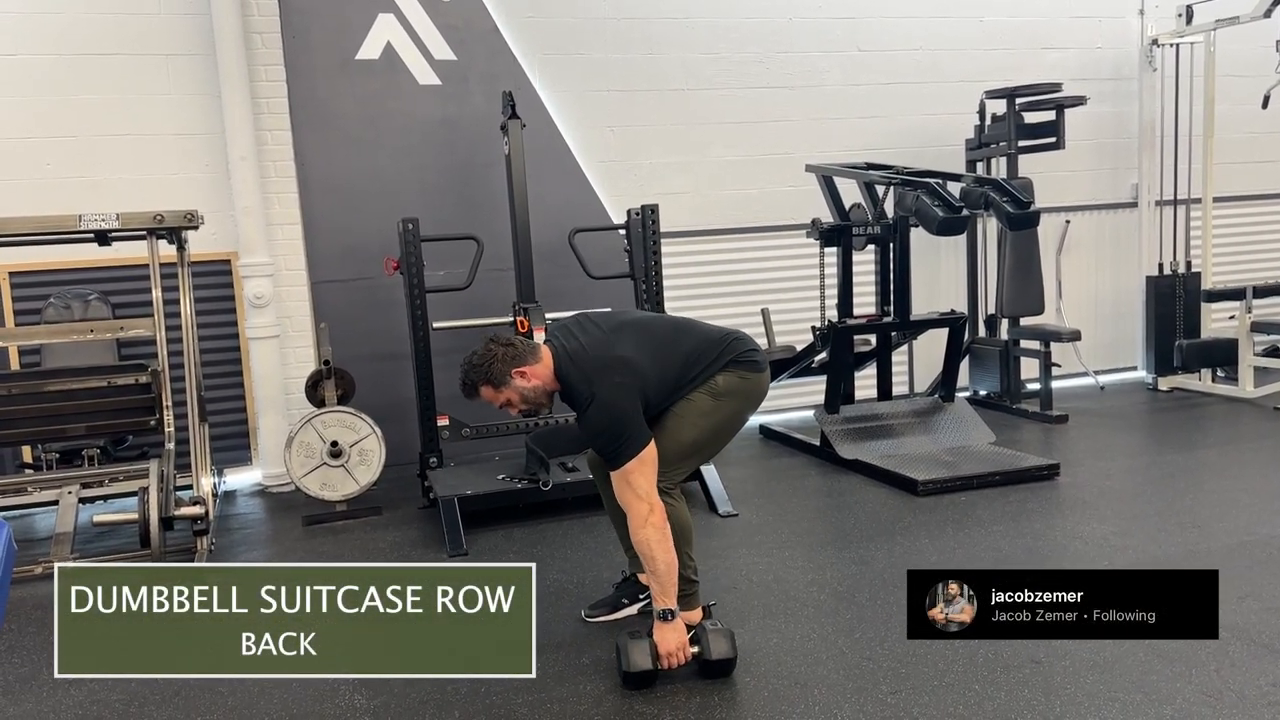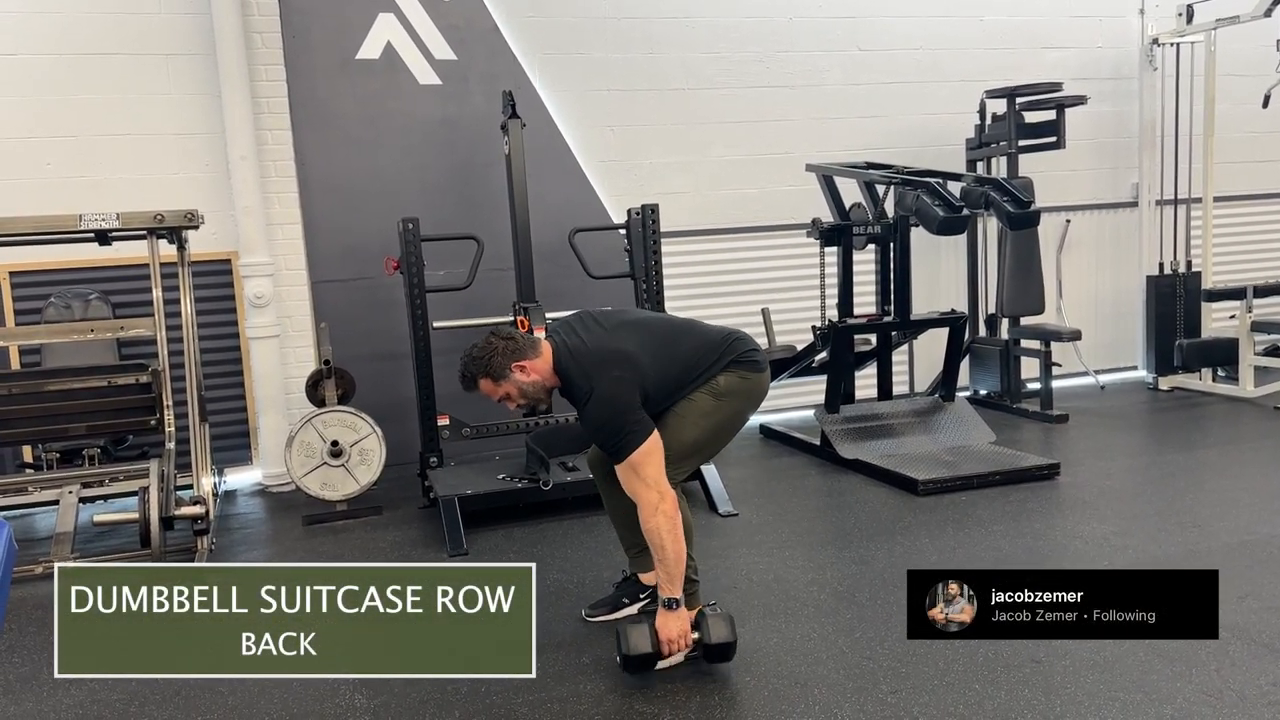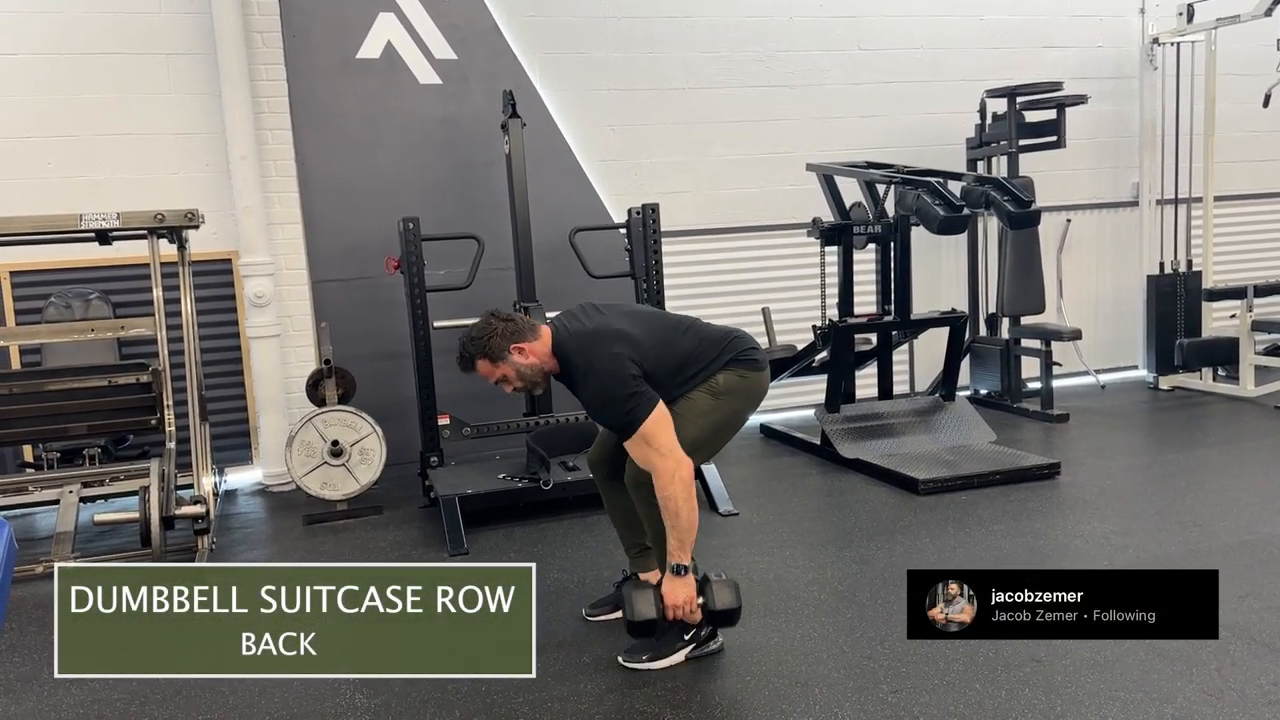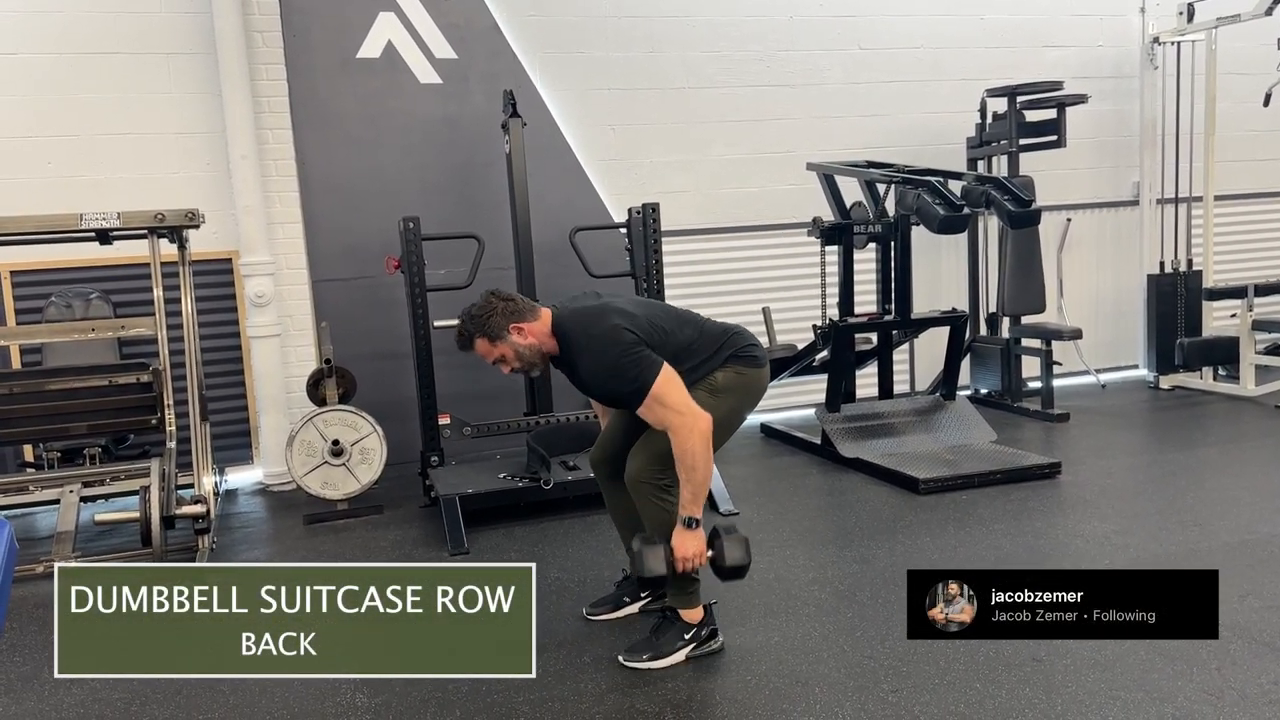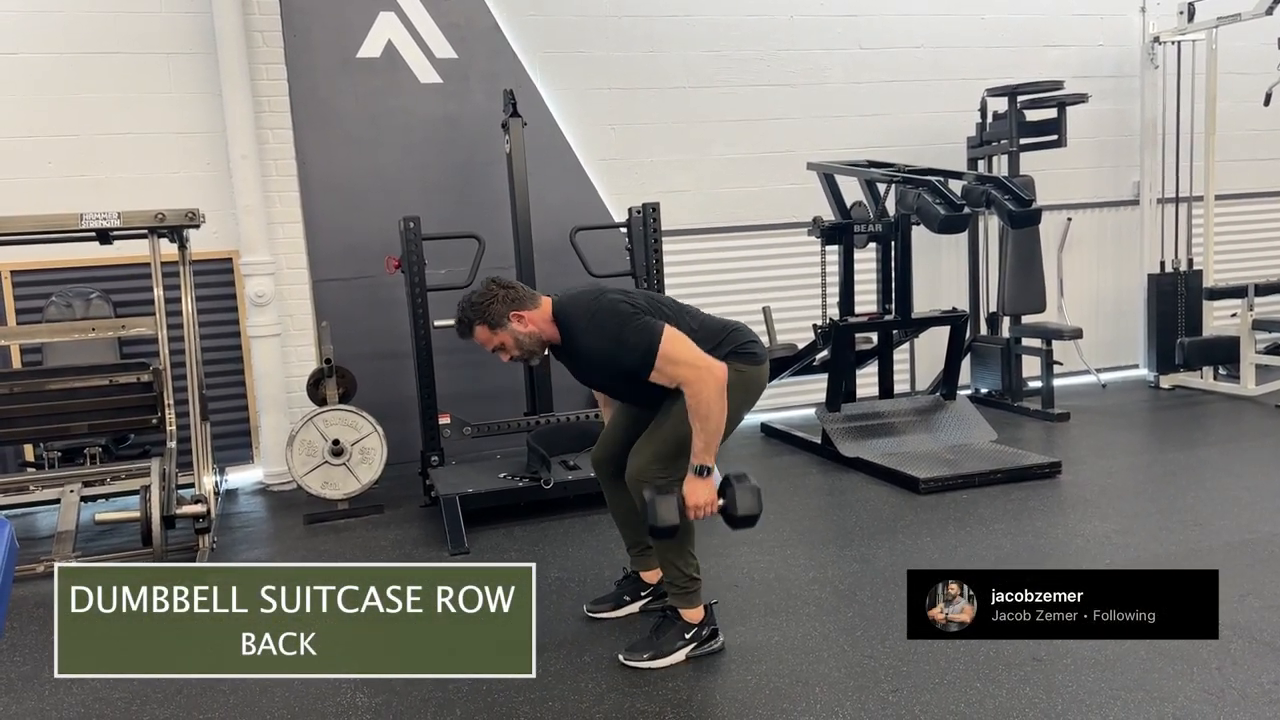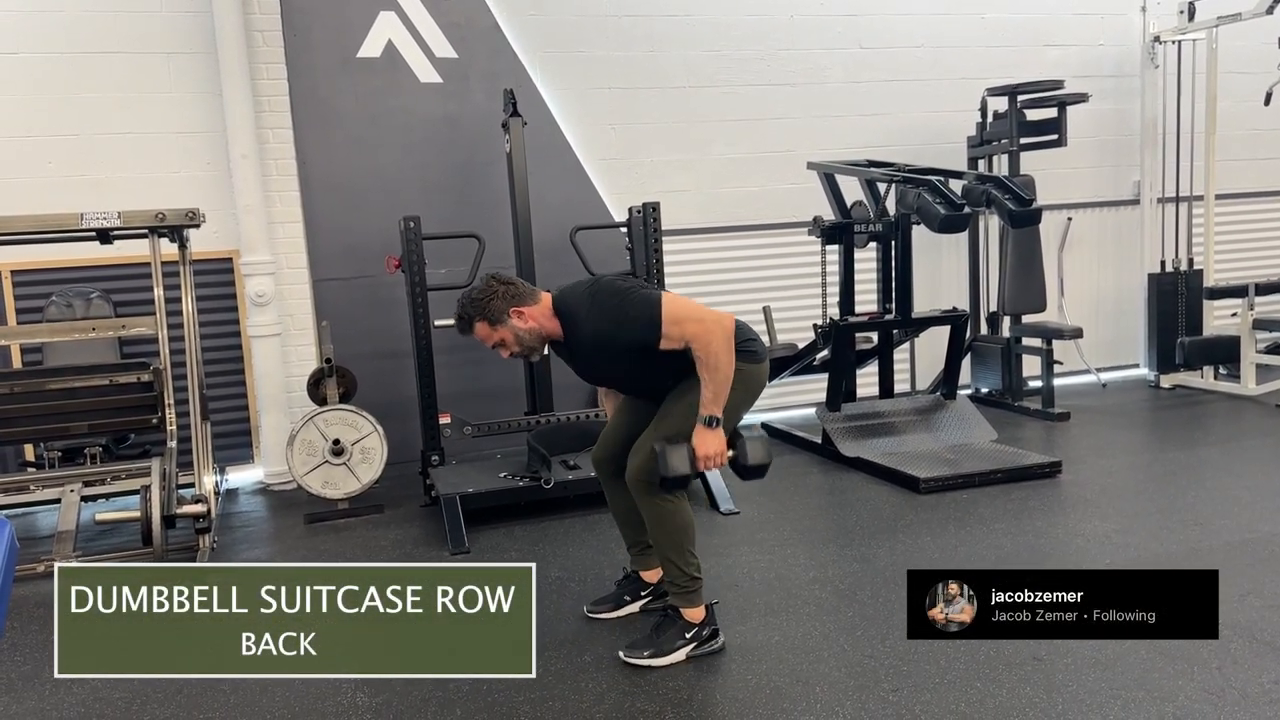
dt=0.1s
person 1, frame 1
left shoulder: (602, 395)
right shoulder: (558, 344)
left elbow: (648, 512)
left wrist: (667, 619)
left hip: (736, 373)
right hip: (693, 369)
left knee: (654, 483)
right knee: (604, 464)
left ankle: (690, 621)
right ankle: (646, 581)
person 1, frame 2
left shoulder: (603, 390)
right shoulder: (559, 342)
left elbow: (656, 500)
left wrist: (671, 608)
left hip: (736, 374)
right hip: (694, 369)
left knee: (651, 481)
right knee: (604, 463)
left ankle: (689, 614)
right ankle: (648, 580)
person 1, frame 3
left shoulder: (601, 368)
right shoulder: (562, 336)
left elbow: (672, 470)
left wrist: (680, 572)
left hip: (735, 372)
left knee: (644, 475)
right knee: (605, 462)
left ankle: (692, 623)
right ankle: (648, 580)
person 1, frame 4
left shoulder: (600, 346)
right shoulder: (562, 326)
left elbow: (692, 425)
right elbow: (605, 391)
left wrist: (690, 524)
left hip: (734, 369)
left knee: (647, 472)
right knee: (607, 461)
left ankle: (693, 621)
right ankle: (650, 582)
person 1, frame 5
left shoulder: (598, 325)
right shoulder: (563, 331)
left elbow: (709, 374)
right elbow: (607, 383)
left wrist: (700, 472)
left hip: (733, 365)
left knee: (649, 472)
right knee: (609, 460)
left ankle: (693, 621)
right ankle: (650, 580)
person 1, frame 6
left shoulder: (599, 312)
right shoulder: (563, 328)
left elbow: (717, 326)
right elbow: (610, 377)
left wrist: (709, 423)
left hip: (734, 361)
left knee: (648, 471)
right knee: (610, 459)
left ankle: (694, 620)
right ankle: (650, 579)
